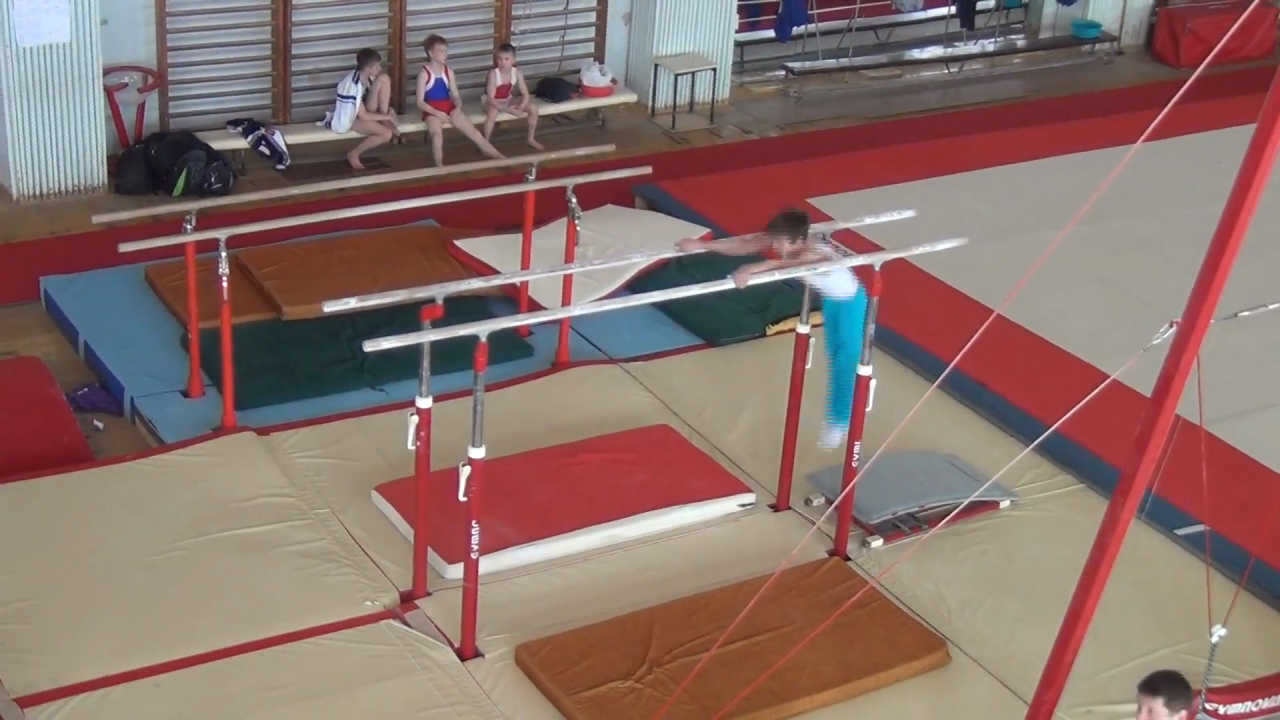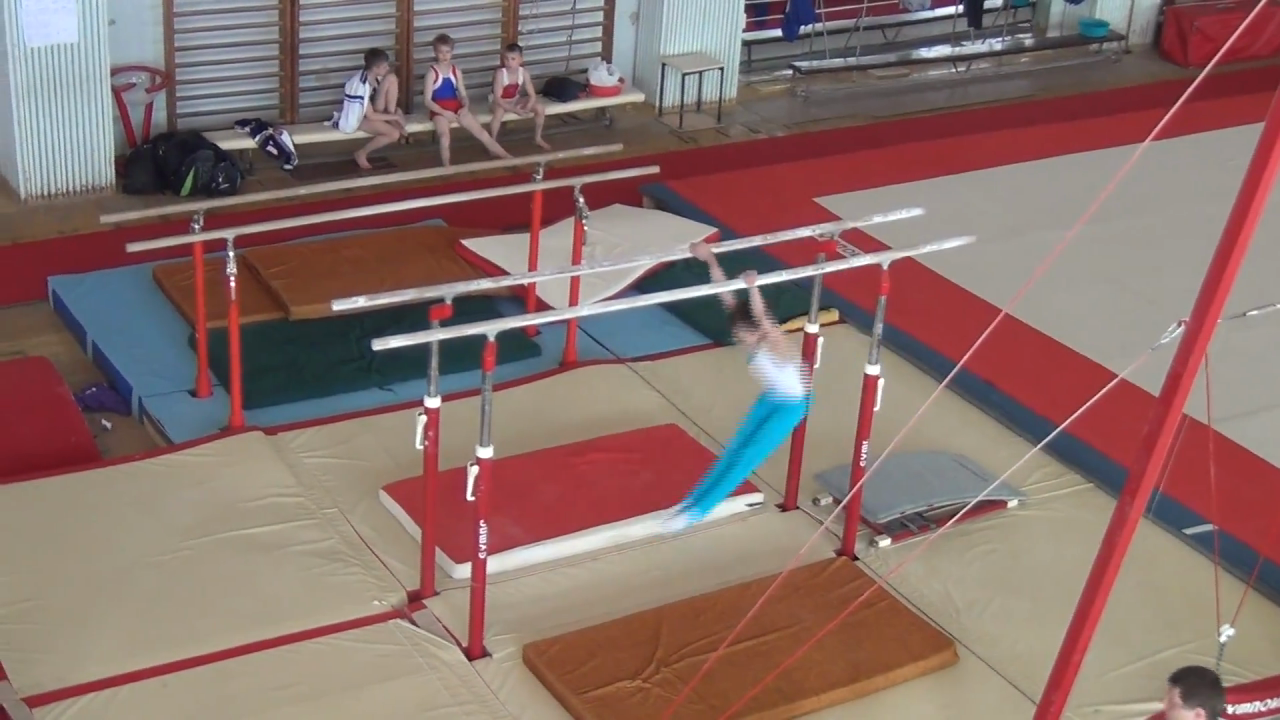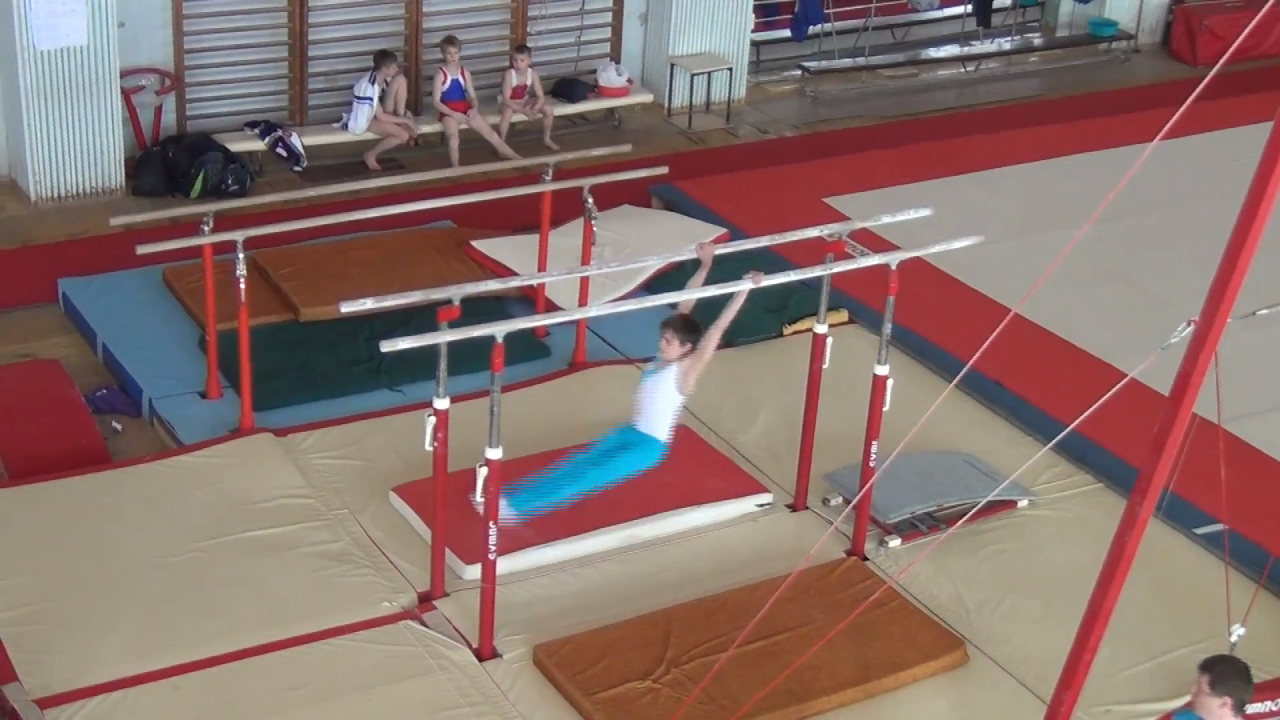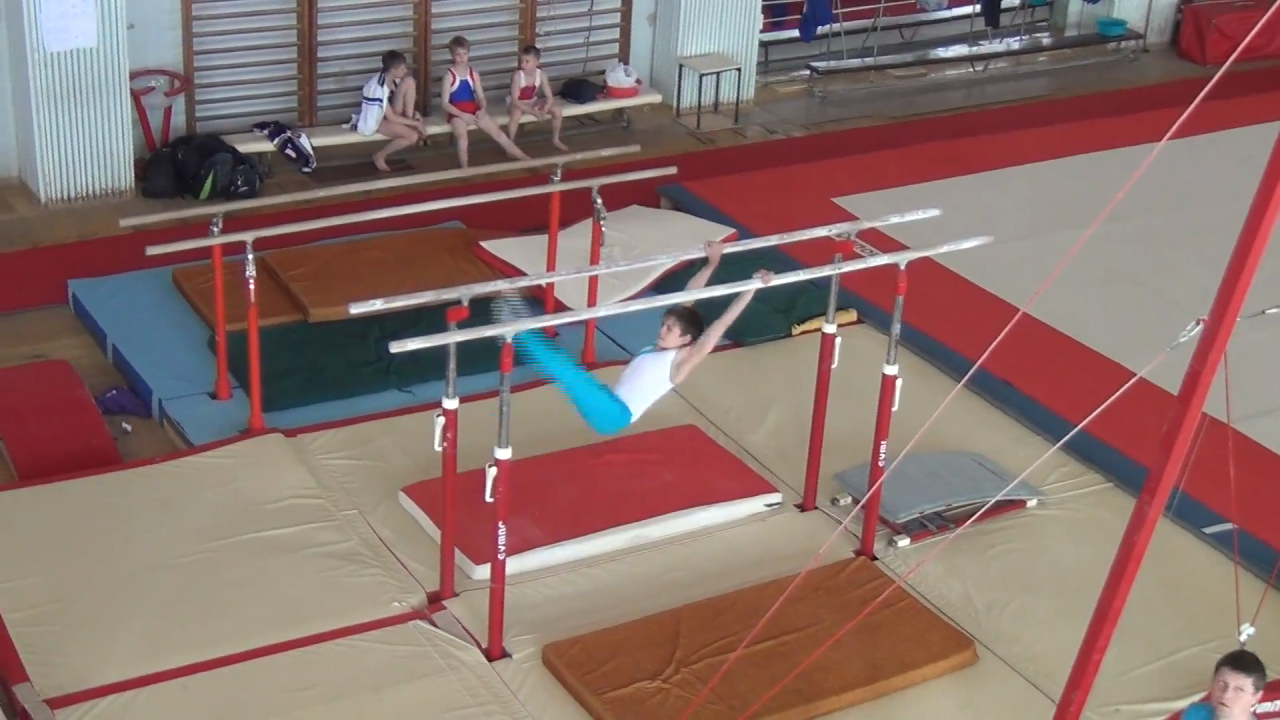
dt=0.3s
person 1, frame 1
left shoulder: (814, 255)
right shoulder: (783, 244)
left elbow: (780, 265)
right elbow: (742, 245)
left wrist: (751, 270)
right wrist: (701, 245)
left hip: (849, 301)
right hip: (830, 300)
left knee: (846, 362)
right knee: (836, 360)
left ankle: (840, 420)
right ankle: (835, 419)
person 1, frame 2
left shoulder: (772, 344)
right shoulder: (751, 336)
left elbow: (763, 320)
right elbow: (727, 296)
left wrist: (752, 288)
right wrist: (709, 261)
left hip: (791, 404)
right hip: (770, 401)
left knee: (747, 455)
right knee: (733, 453)
left ankle: (696, 508)
right ankle: (692, 506)
person 1, frame 3
left shoulder: (688, 369)
right shoulder: (666, 357)
left elbow: (716, 330)
right elbow: (685, 308)
left wrist: (744, 290)
right wrist: (705, 265)
left hip: (650, 445)
right hip: (631, 433)
left knee: (590, 475)
right knee: (576, 466)
left ankle: (515, 505)
right ankle: (510, 500)
person 1, frame 4
left shoulder: (684, 359)
right shoulder: (656, 345)
left elbow: (719, 327)
right elbow: (686, 304)
left wrist: (752, 289)
right wrist: (712, 264)
left hip: (618, 416)
right hip: (608, 403)
left knee: (573, 374)
left ankle: (520, 331)
